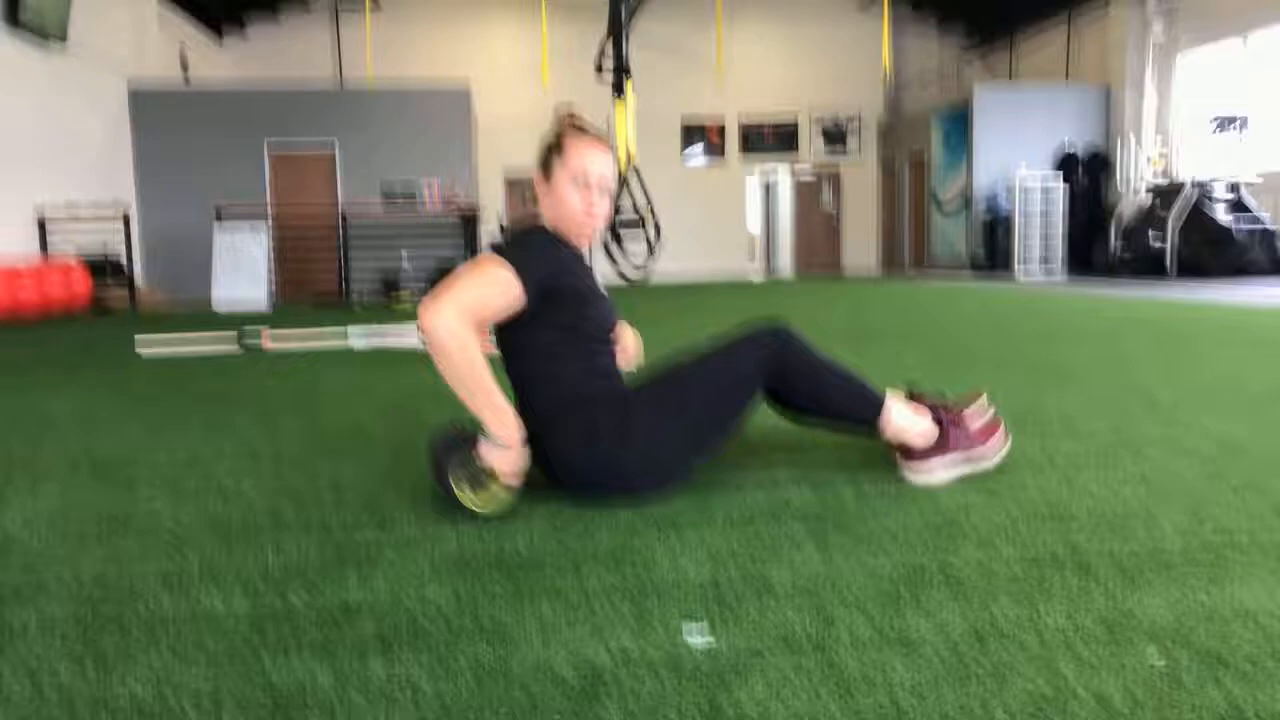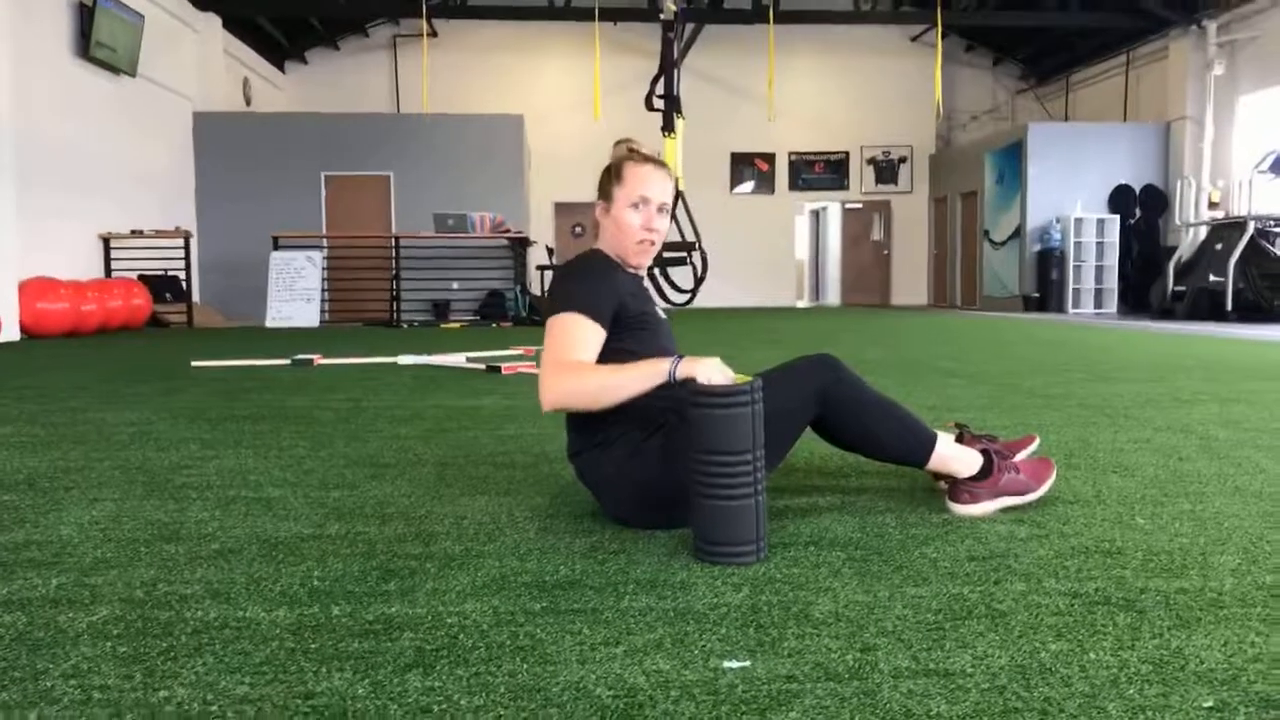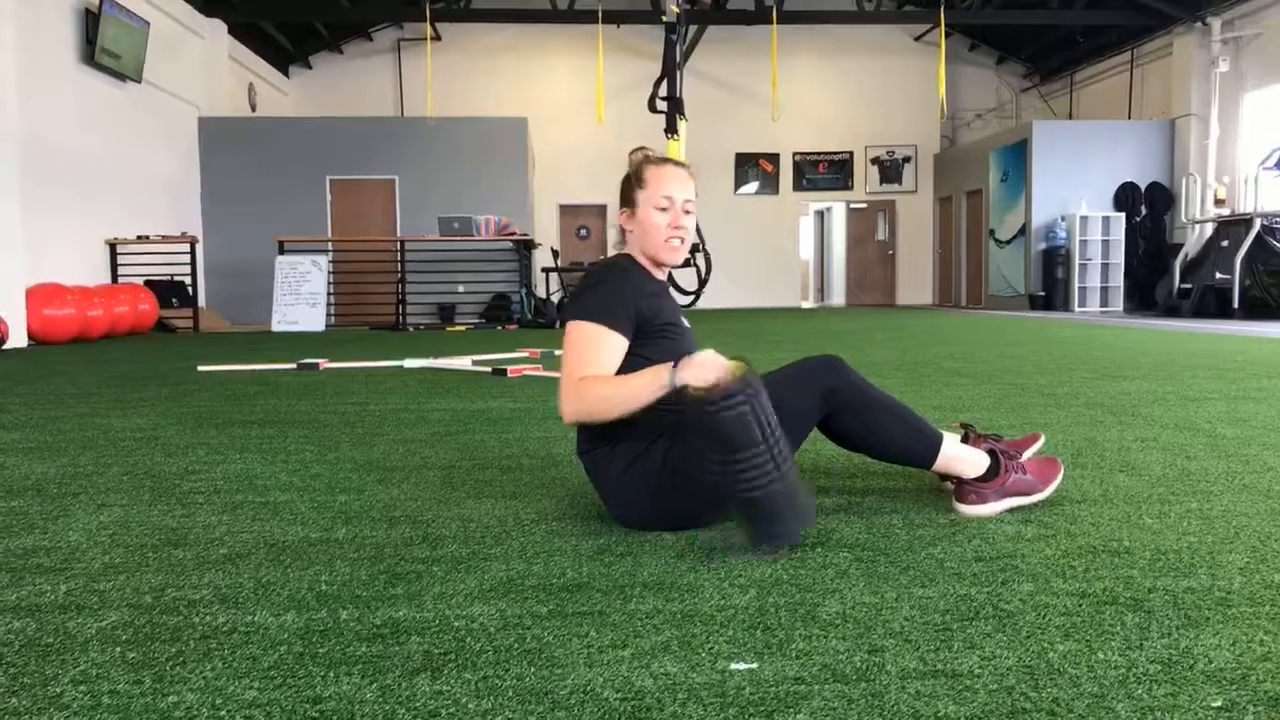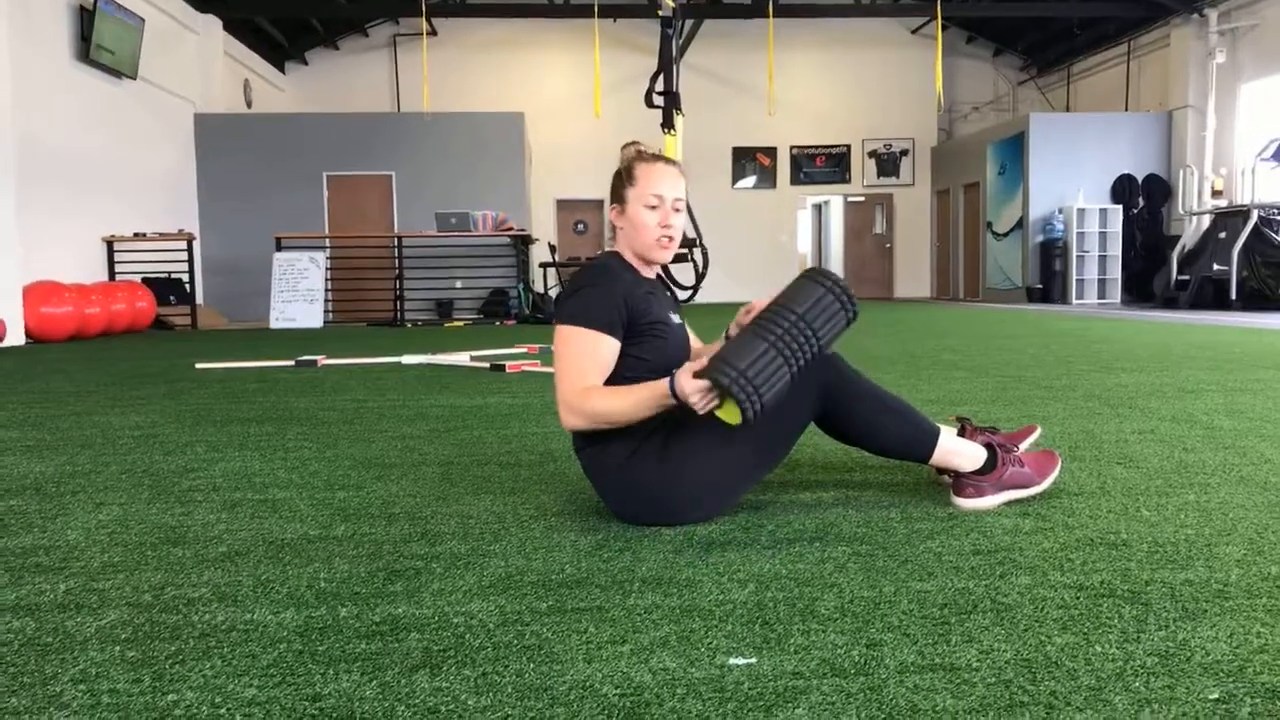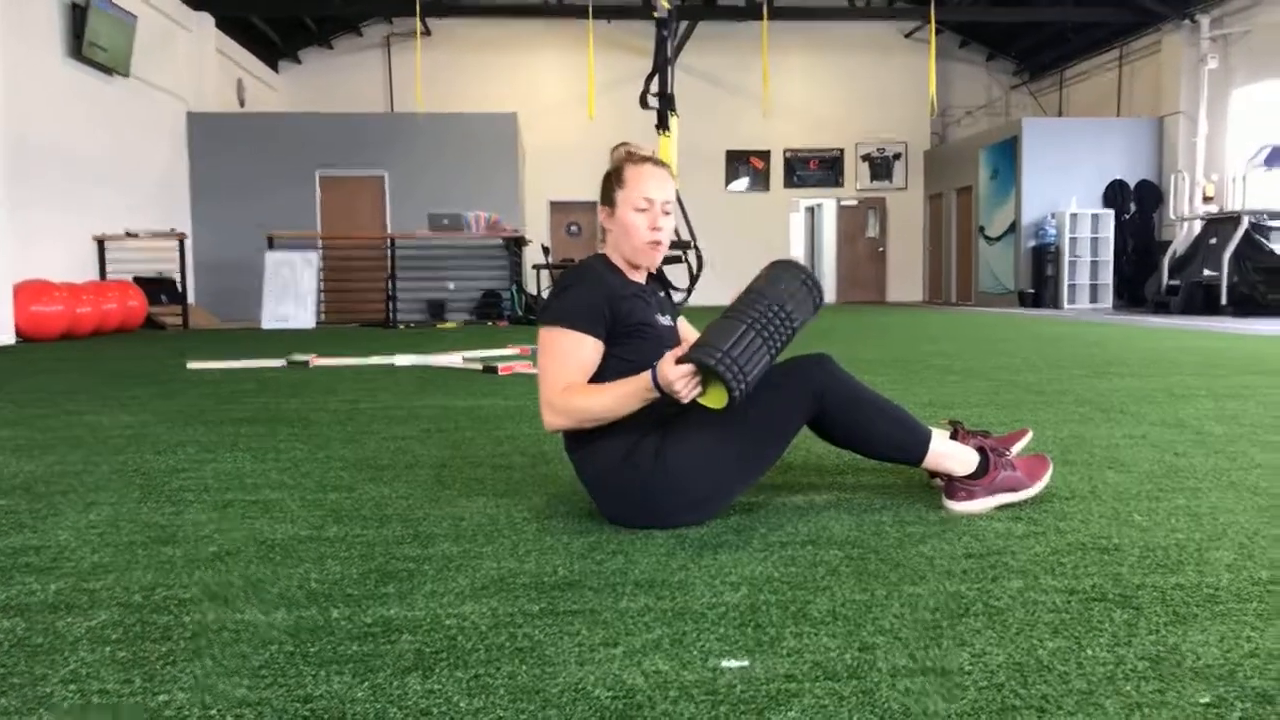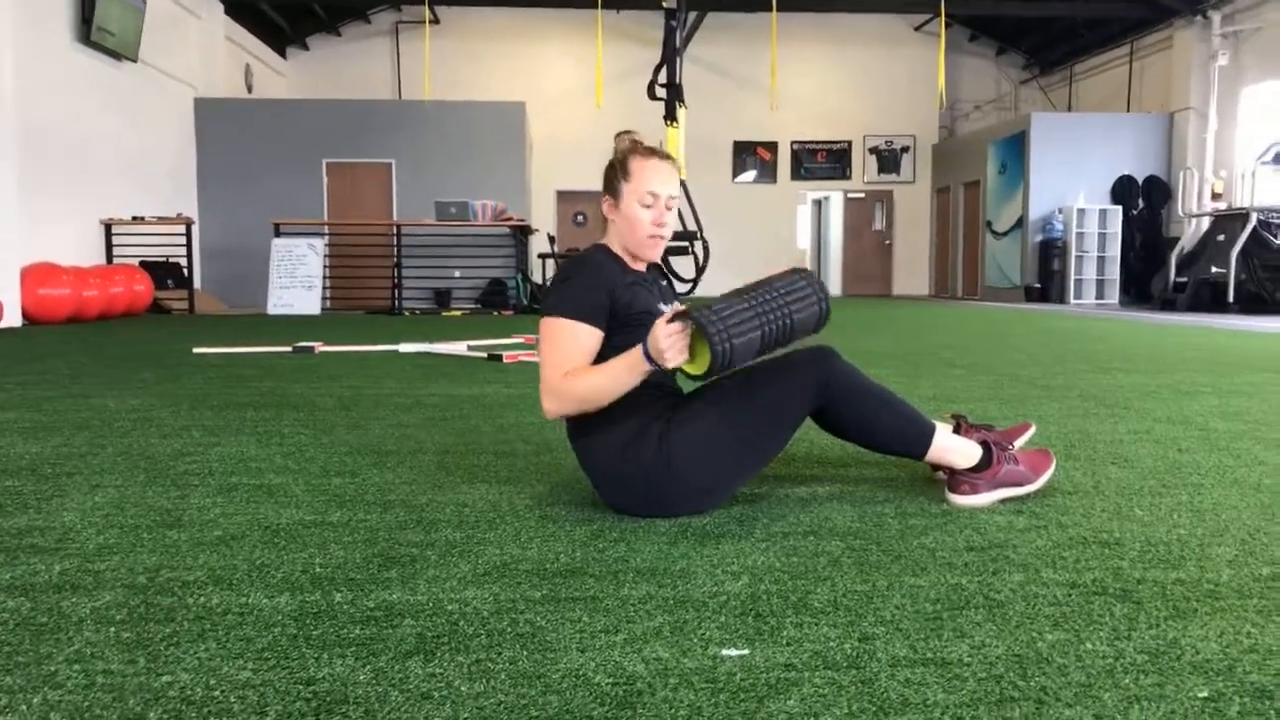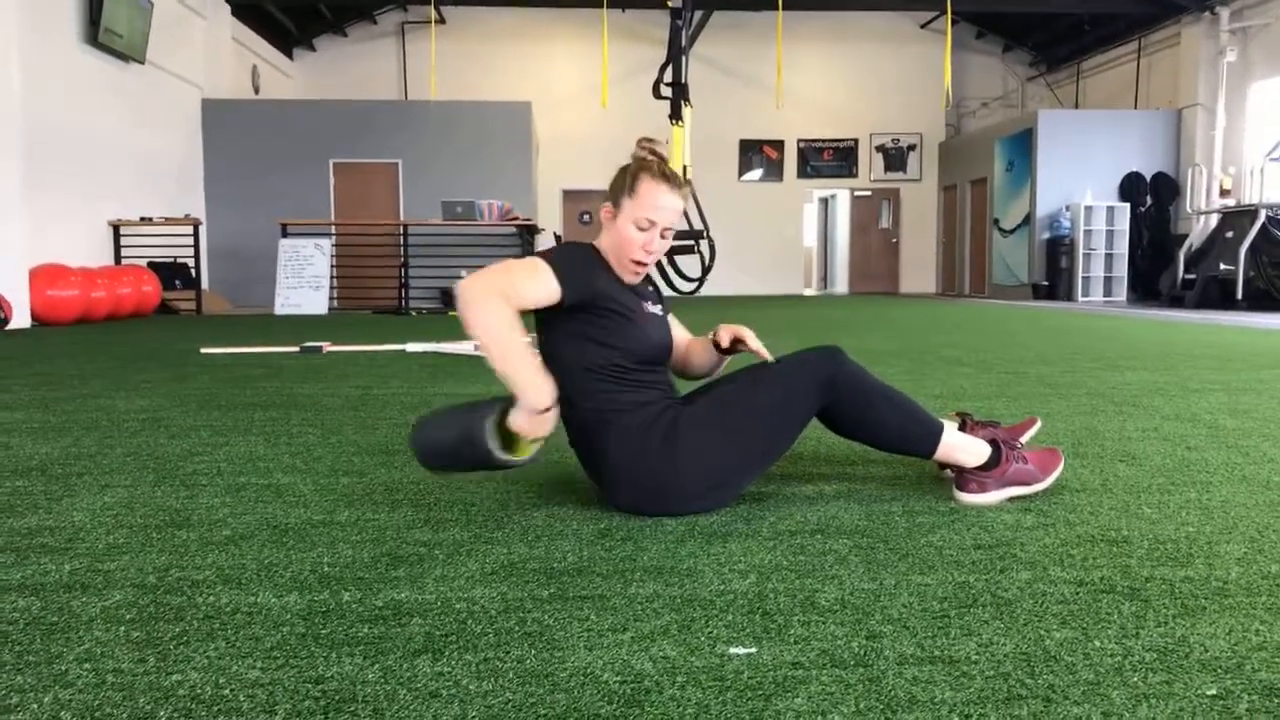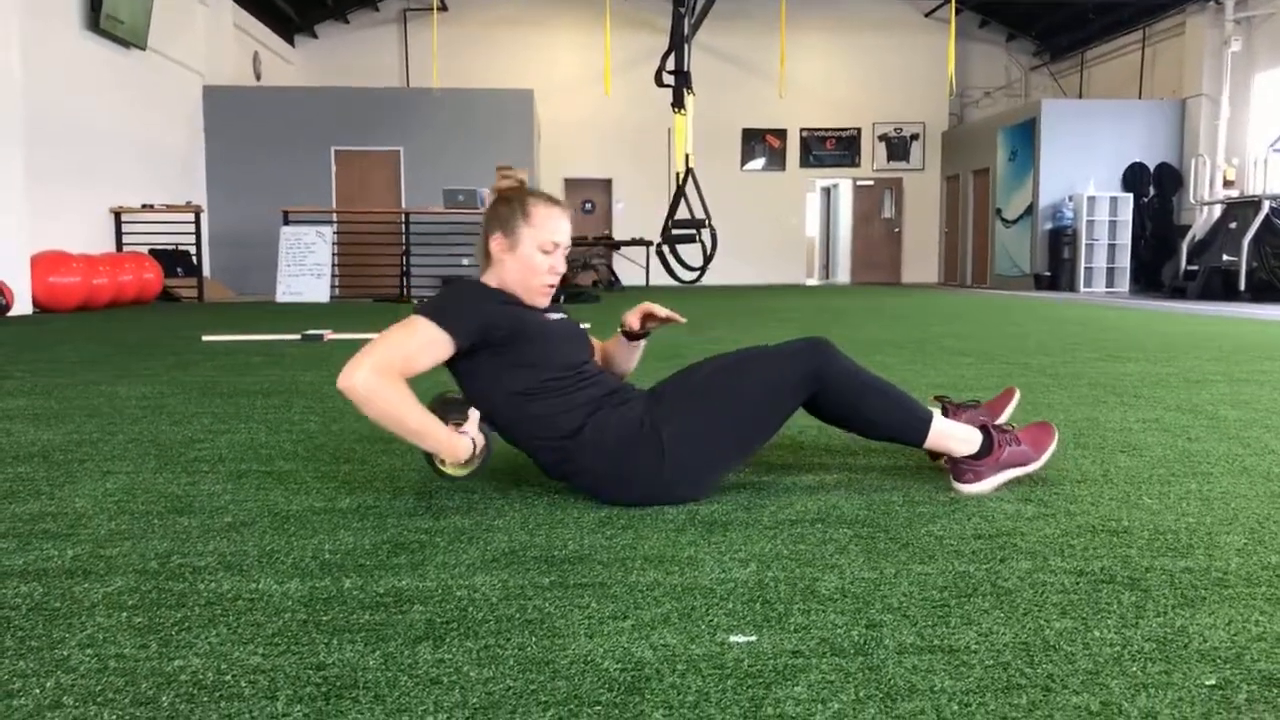
dt=0.7s
person 1, frame 1
left shoulder: (560, 257)
right shoulder: (535, 251)
right elbow: (440, 317)
left wrist: (618, 333)
right wrist: (502, 427)
left hip: (600, 443)
right hip: (605, 453)
left knee: (763, 356)
right knee: (769, 350)
left ankle: (915, 421)
right ankle: (926, 439)
person 1, frame 2
left shoulder: (623, 281)
right shoulder: (590, 278)
right elbow: (556, 388)
left wrist: (691, 380)
right wrist: (677, 366)
left hip: (652, 462)
right hip: (643, 477)
left knee: (813, 384)
right knee: (818, 377)
left ankle: (960, 450)
right ankle: (973, 472)
person 1, frame 3
left shoulder: (647, 287)
right shoulder: (613, 284)
right elbow: (577, 400)
left wrist: (705, 381)
right wrist: (676, 372)
left hip: (663, 464)
right hip: (649, 482)
left knee: (820, 385)
right knee: (824, 378)
left ankle: (966, 451)
right ankle: (979, 471)
person 1, frame 4
left shoulder: (647, 284)
right shoulder: (601, 286)
left elbow: (692, 361)
right elbow: (575, 406)
left wrist: (736, 335)
right wrist: (672, 390)
left hip: (665, 458)
right hip: (648, 481)
left knee: (813, 370)
right knee: (819, 374)
left ankle: (960, 445)
right ankle: (977, 467)
person 1, frame 5
left shoulder: (644, 288)
right shoulder: (587, 288)
right elbow: (557, 408)
right wrist: (655, 383)
left hip: (660, 455)
right hip: (641, 481)
left knee: (807, 378)
right knee: (814, 378)
left ankle: (952, 448)
right ankle: (970, 470)
person 1, frame 6
left shoulder: (648, 277)
right shoulder: (588, 277)
right elbow: (556, 397)
right wrist: (648, 357)
left hip: (664, 441)
right hip: (644, 469)
left knee: (810, 371)
right knee: (818, 370)
left ankle: (955, 440)
right ankle: (972, 462)
person 1, frame 7
left shoulder: (637, 286)
right shoulder: (578, 267)
left elbow: (688, 361)
right elbow: (478, 290)
left wrist: (720, 343)
right wrist: (539, 393)
left hip: (667, 442)
right hip: (652, 468)
left knee: (818, 374)
right knee: (826, 370)
left ankle: (964, 439)
right ankle: (982, 461)
person 1, frame 8
left shoulder: (531, 308)
right shoulder: (470, 305)
right elbow: (361, 376)
left wrist: (631, 331)
right wrist: (450, 444)
left hip: (635, 430)
right hip: (635, 459)
left knee: (791, 362)
right knee: (811, 359)
left ankle: (949, 423)
right ankle: (972, 450)
